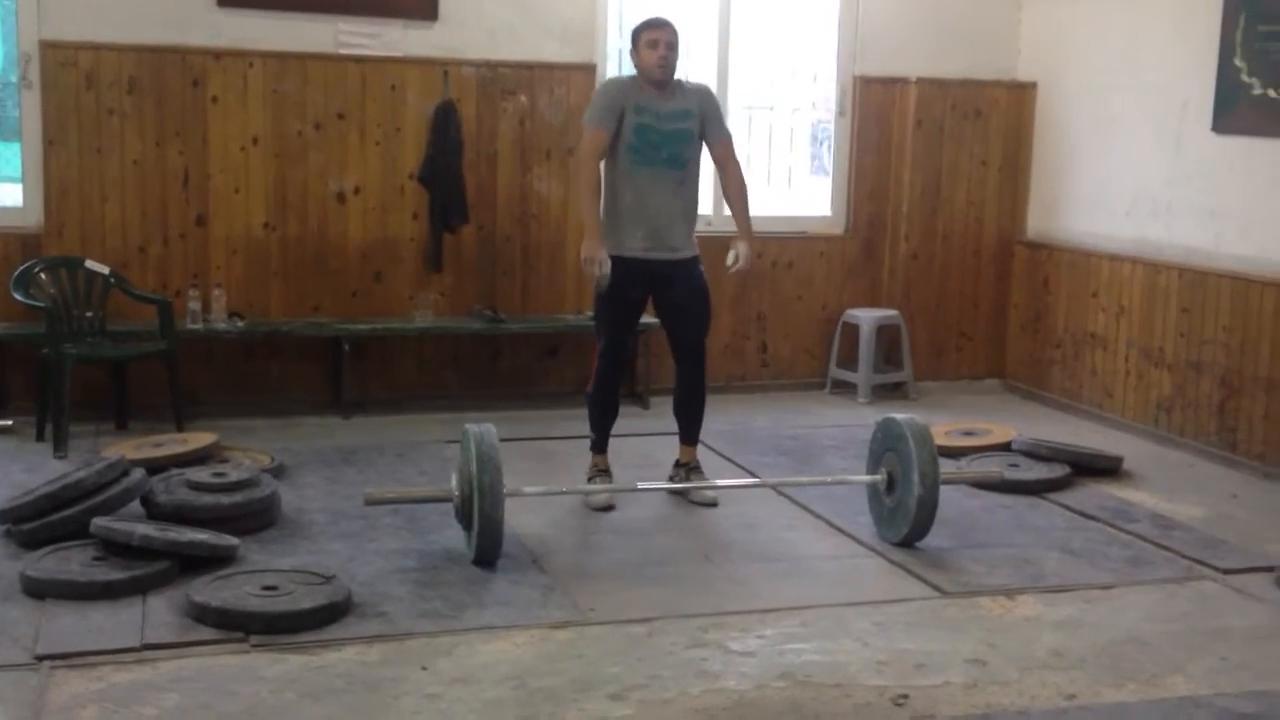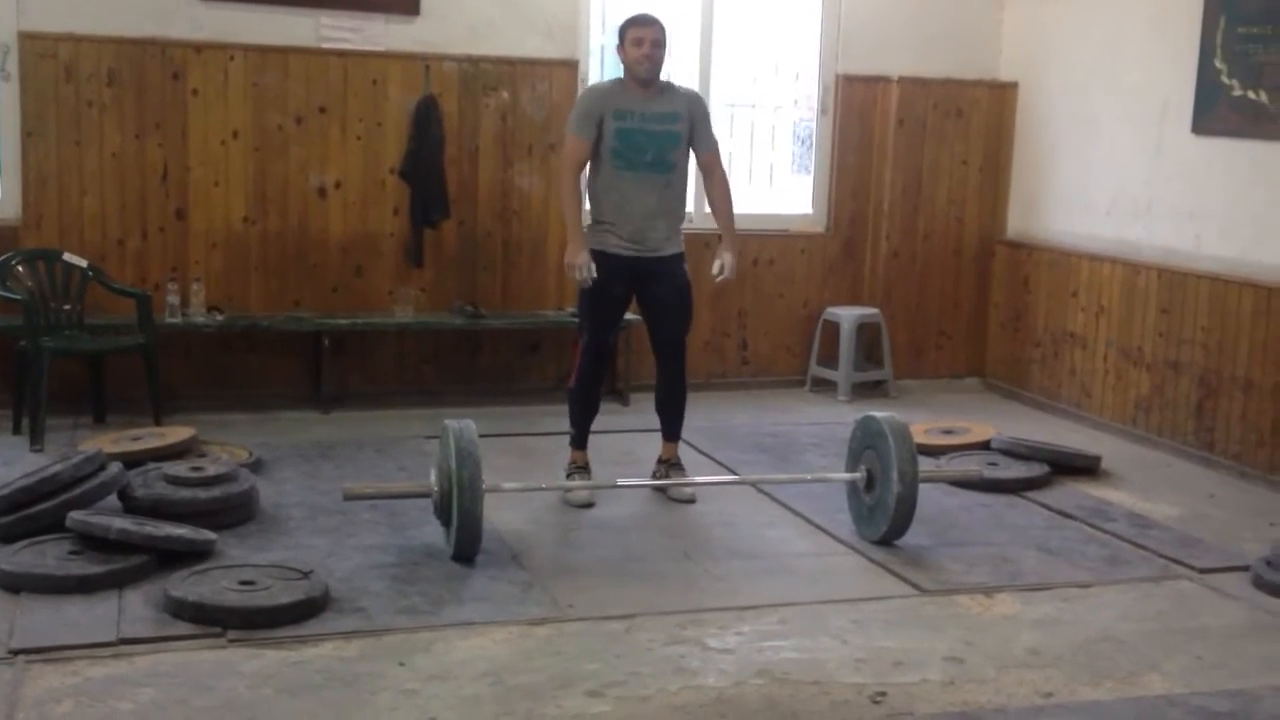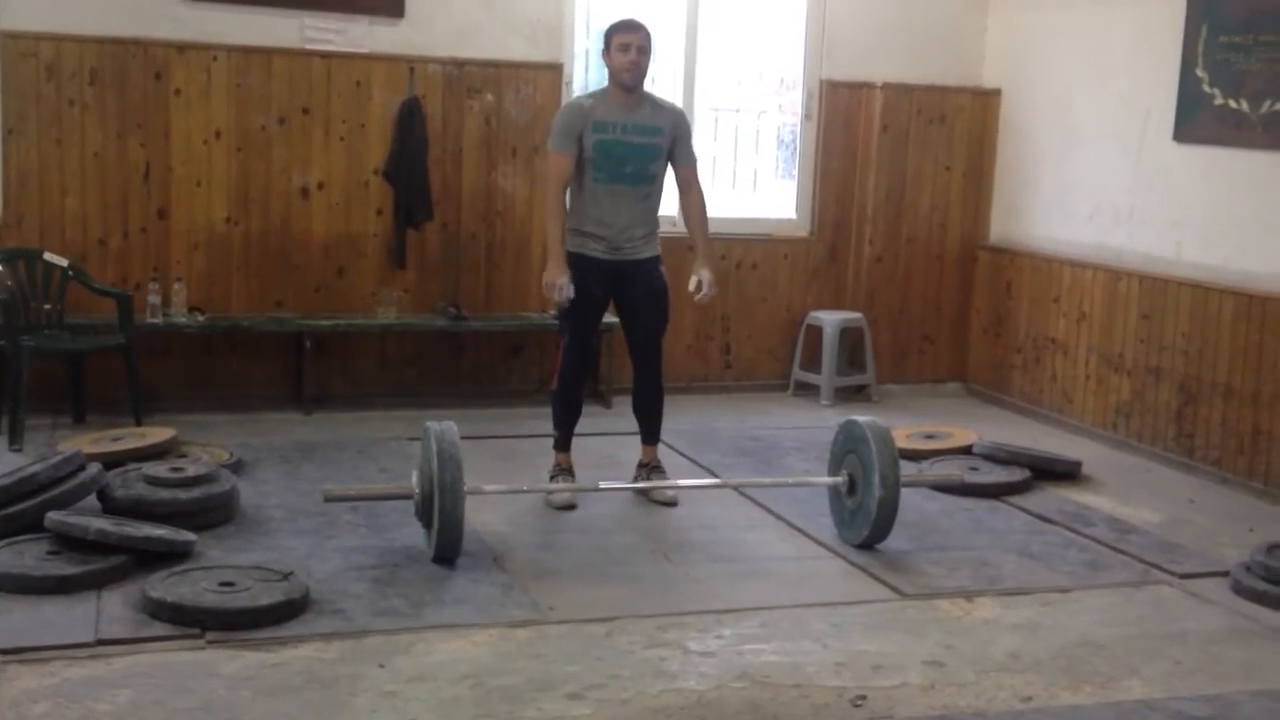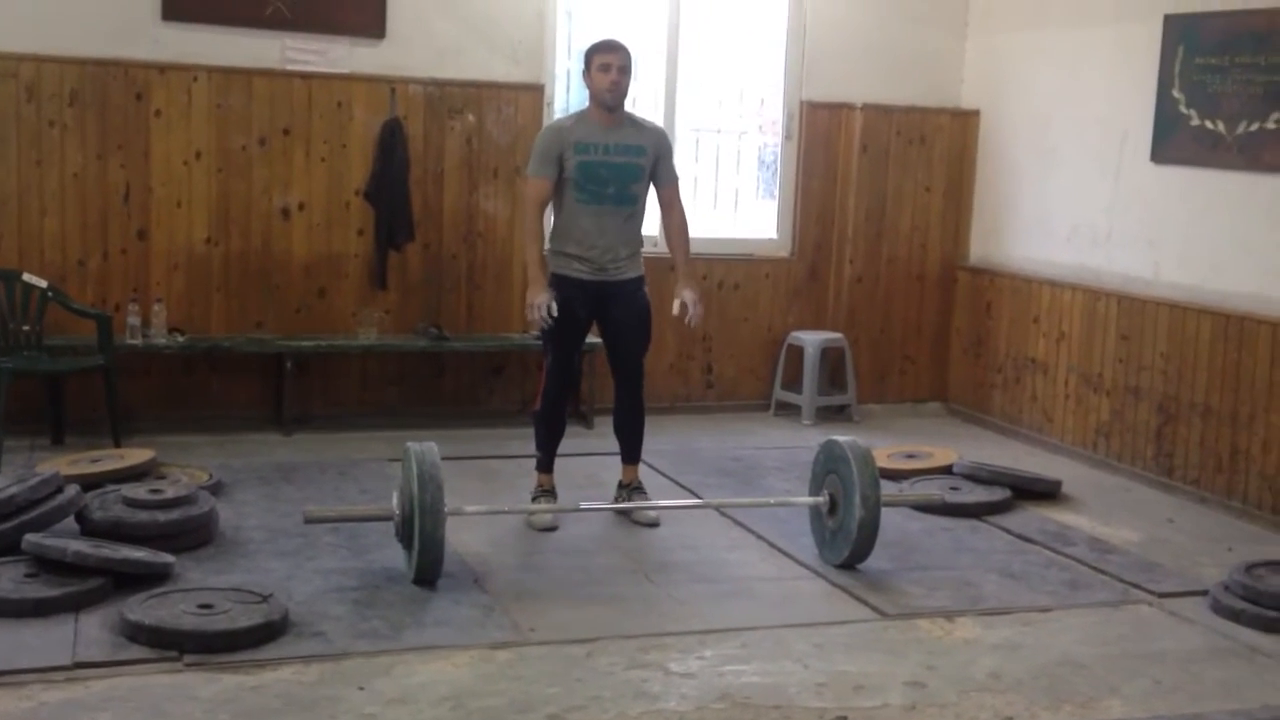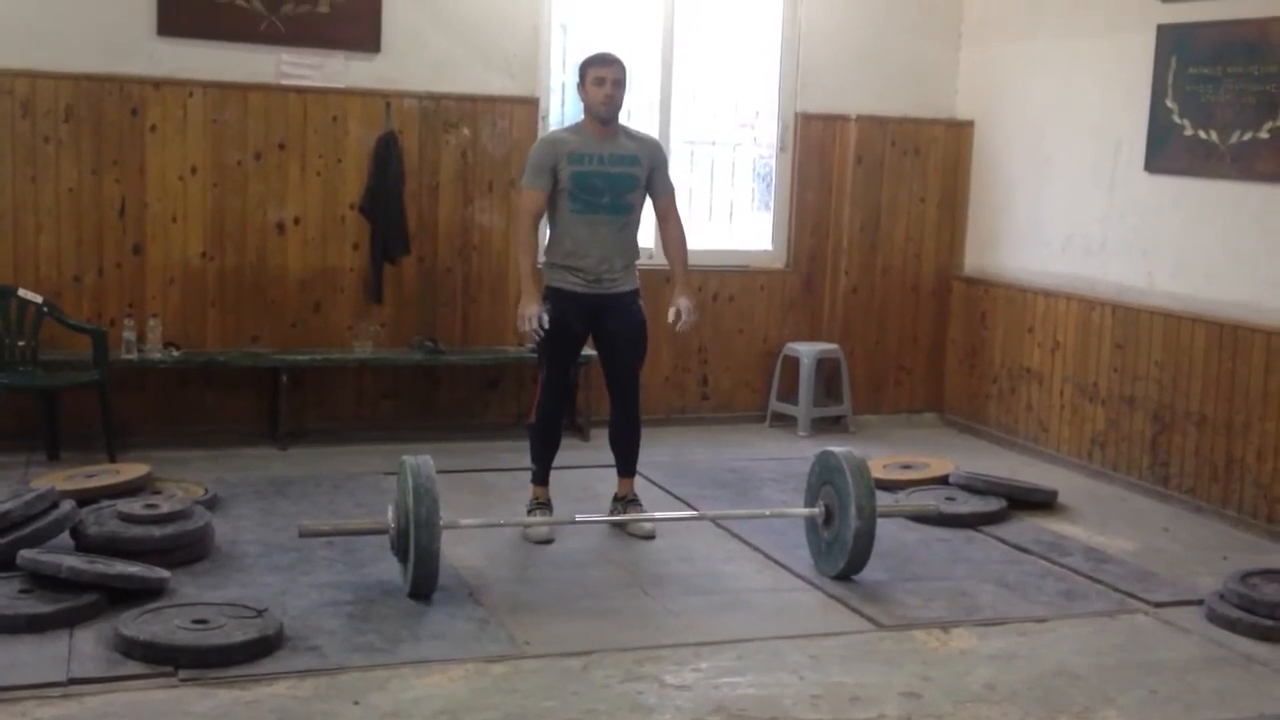
dt=0.4s
person 1, frame 1
left shoulder: (700, 99)
right shoulder: (615, 94)
left elbow: (728, 165)
right elbow: (589, 162)
left wrist: (743, 234)
right wrist: (593, 235)
left hip: (682, 257)
right hip: (624, 256)
left knee: (693, 360)
right knee: (611, 361)
left ankle: (687, 464)
right ankle: (598, 467)
person 1, frame 2
left shoulder: (688, 103)
right shoulder: (599, 99)
left elbow: (713, 172)
right elbow: (570, 168)
left wrist: (727, 241)
right wrist: (575, 241)
left hip: (666, 255)
right hip: (608, 253)
left knee: (673, 358)
right knee: (593, 357)
left ankle: (669, 460)
right ankle: (577, 463)
person 1, frame 3
left shoulder: (671, 118)
right shoulder: (578, 113)
left elbow: (690, 189)
right elbow: (556, 189)
left wrist: (702, 260)
right wrist: (556, 261)
left hip: (643, 260)
right hip: (586, 258)
left knee: (649, 362)
right knee: (575, 361)
left ankle: (649, 463)
right ankle: (561, 465)
person 1, frame 4
left shoulder: (652, 138)
right shoulder: (558, 135)
left elbow: (672, 209)
right elbow: (535, 210)
left wrist: (684, 280)
right wrist: (537, 281)
left hip: (626, 280)
right hip: (569, 278)
left knee: (630, 383)
right knee: (558, 382)
left ankle: (630, 483)
right ankle: (543, 486)
person 1, frame 5
left shoulder: (647, 150)
right shoulder: (553, 147)
left elbow: (669, 219)
right elbow: (528, 221)
left wrist: (681, 288)
right wrist: (528, 292)
left hip: (622, 294)
right hip: (564, 291)
left knee: (626, 396)
right knee: (553, 396)
left ankle: (625, 496)
right ankle: (539, 499)
